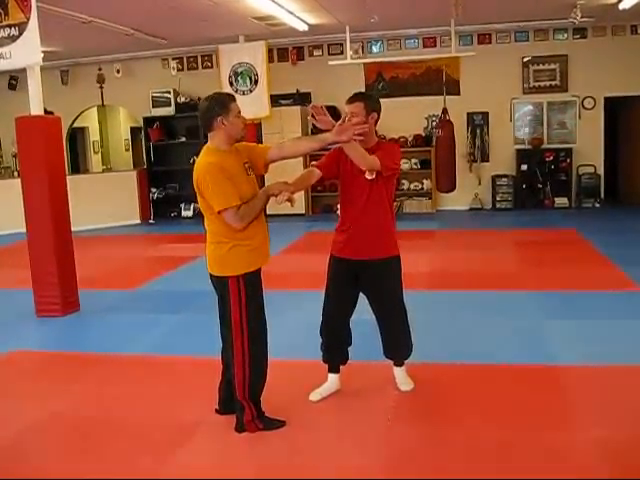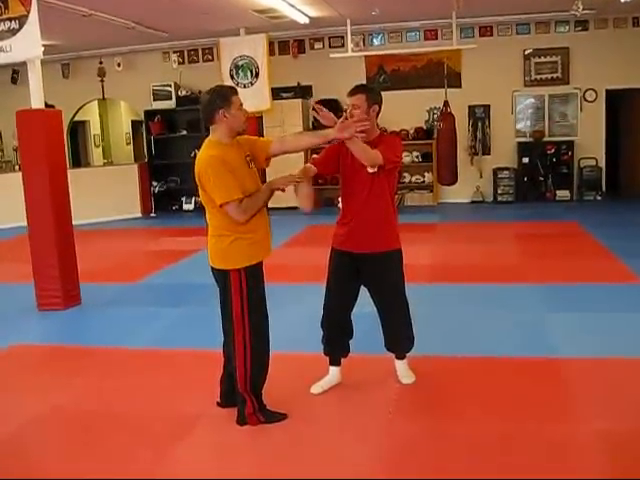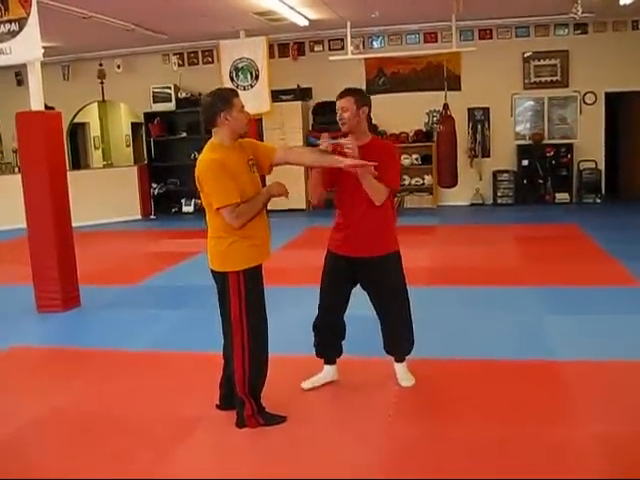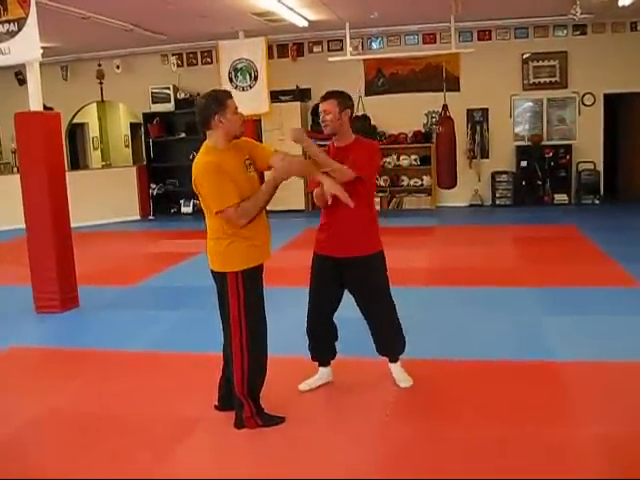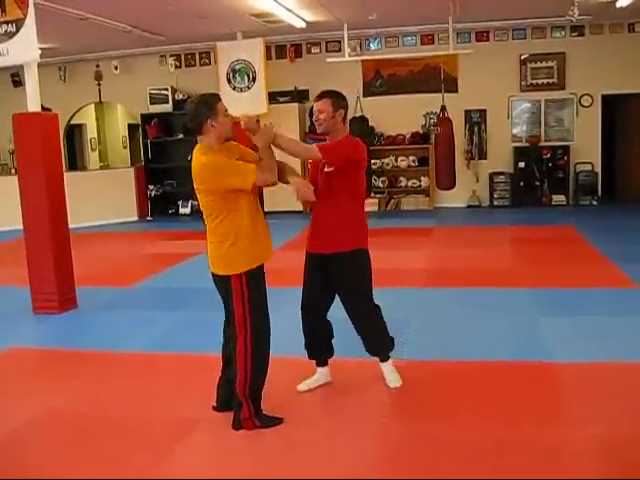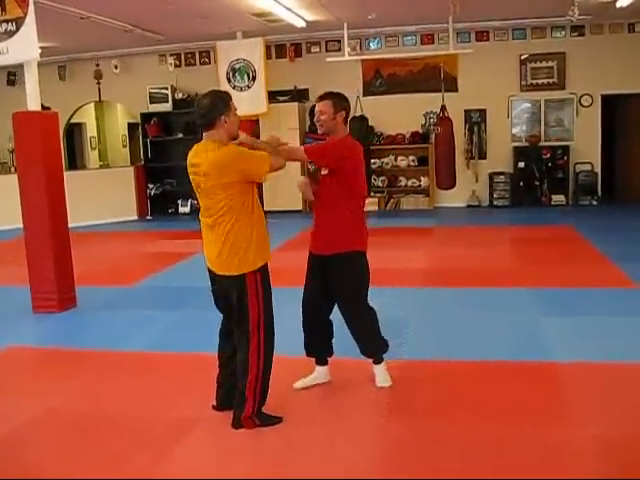
dt=0.2s
person 1, frame 1
left shoulder: (240, 152)
right shoulder: (210, 166)
left elbow: (285, 149)
right elbow: (238, 219)
left wrist: (331, 137)
right wrist: (268, 191)
left hip: (243, 261)
right hip: (233, 265)
left knee: (238, 336)
right knee: (247, 339)
left ankle: (230, 400)
right ankle: (249, 415)
person 1, frame 2
left shoulder: (242, 145)
right shoulder: (212, 159)
left elbow: (286, 143)
right elbow: (240, 212)
left wrist: (334, 135)
right wrist: (272, 186)
left hip: (245, 255)
right hip: (235, 258)
left knee: (240, 329)
right knee: (249, 332)
left ankle: (231, 393)
right ankle: (251, 408)
person 1, frame 3
left shoulder: (245, 148)
right shoulder: (212, 162)
left elbow: (292, 155)
right elbow: (234, 218)
left wrist: (339, 160)
right wrist: (269, 192)
left hip: (246, 257)
right hip: (234, 261)
left knee: (239, 331)
right knee: (247, 334)
left ankle: (232, 395)
right ankle: (248, 410)
person 1, frame 4
left shoulder: (243, 146)
right shoulder: (209, 164)
left elbow: (287, 162)
right elbow: (240, 216)
left wrist: (324, 180)
right wrist: (275, 179)
left hip: (245, 257)
right hip: (233, 262)
left knee: (240, 331)
right knee: (246, 334)
left ankle: (229, 396)
right ankle: (247, 411)
person 1, frame 5
left shoulder: (224, 151)
right shoulder: (211, 163)
left elbow: (273, 166)
right elbow: (266, 176)
left wrist: (294, 178)
right wrist: (264, 144)
left hip: (238, 259)
right hip: (237, 263)
left knee: (239, 330)
right knee: (250, 336)
left ankle: (228, 397)
right ankle: (247, 413)
person 1, frame 6
left shoulder: (197, 155)
right shoulder: (231, 157)
right elbow: (276, 162)
right wrist: (247, 141)
left hip: (218, 261)
right hip: (243, 262)
left knee: (233, 329)
right knee: (256, 335)
left ankle: (226, 396)
right ankle: (247, 412)
person 2, frame 1
left shoulder: (390, 151)
right shoulder: (340, 153)
left elbow: (367, 163)
right elbow: (313, 173)
left wrist: (334, 130)
right wrist: (288, 187)
left hip: (381, 252)
right hip: (343, 251)
left knee: (391, 313)
right knee: (333, 316)
left ankle: (399, 368)
right ankle: (333, 377)
person 2, frame 2
left shoulder: (391, 144)
right shoulder: (338, 145)
left elbow: (370, 158)
right elbow: (310, 169)
left wrist: (338, 127)
right wrist: (302, 187)
left hip: (382, 245)
right hip: (345, 243)
left knee: (393, 306)
right knee: (334, 309)
left ankle: (401, 361)
right ankle: (334, 370)
person 2, frame 3
left shoulder: (387, 150)
left elbow: (380, 197)
right elbow: (315, 197)
right wrist: (321, 168)
left hip: (380, 249)
right hip: (341, 247)
left knee: (394, 308)
right knee: (328, 310)
left ankle: (400, 364)
right ankle: (329, 368)
person 2, frame 4
left shoulder: (367, 149)
right shoulder: (326, 154)
left elbow: (342, 173)
right elbow: (319, 199)
left wrist: (308, 145)
right wrist: (324, 191)
left hip: (363, 249)
right hip: (326, 247)
left knee: (378, 309)
right knee: (318, 311)
left ankle: (394, 364)
right ankle: (324, 369)
person 2, frame 5
left shoulder: (353, 148)
right shoulder: (322, 152)
left elbow: (308, 154)
left hip: (348, 247)
right hip: (319, 245)
left knee: (361, 306)
right knee: (312, 310)
left ankle: (385, 362)
right ankle: (323, 370)
person 2, frame 6
left shoulder: (344, 148)
right shoulder: (330, 151)
left elbow: (293, 153)
right wrist: (307, 189)
left hip: (346, 247)
right hip: (323, 246)
left knee: (355, 308)
right knee: (313, 309)
left ankle: (379, 363)
right ankle: (322, 368)
